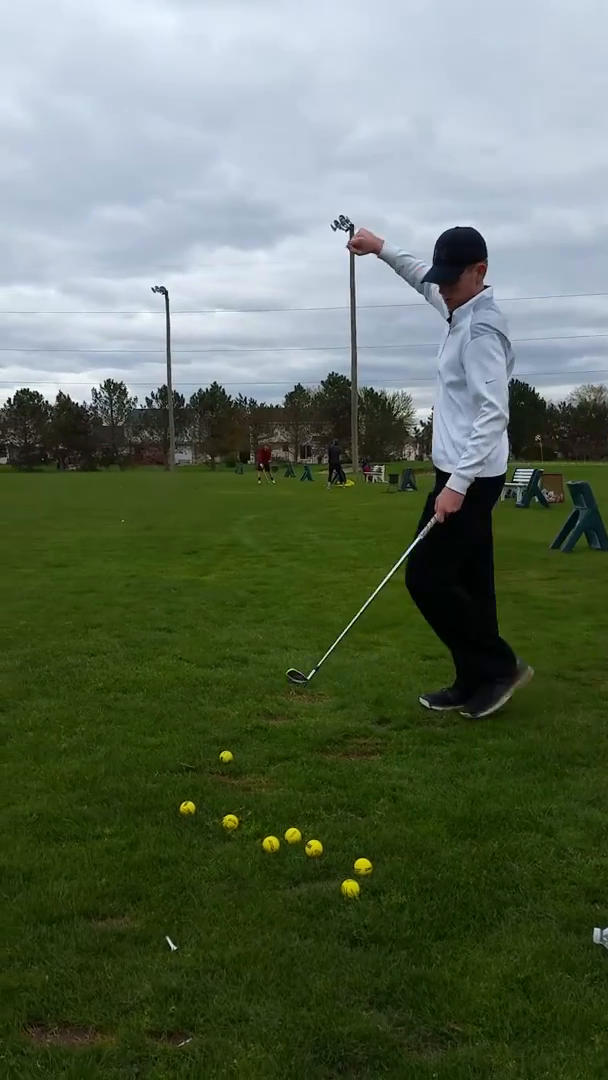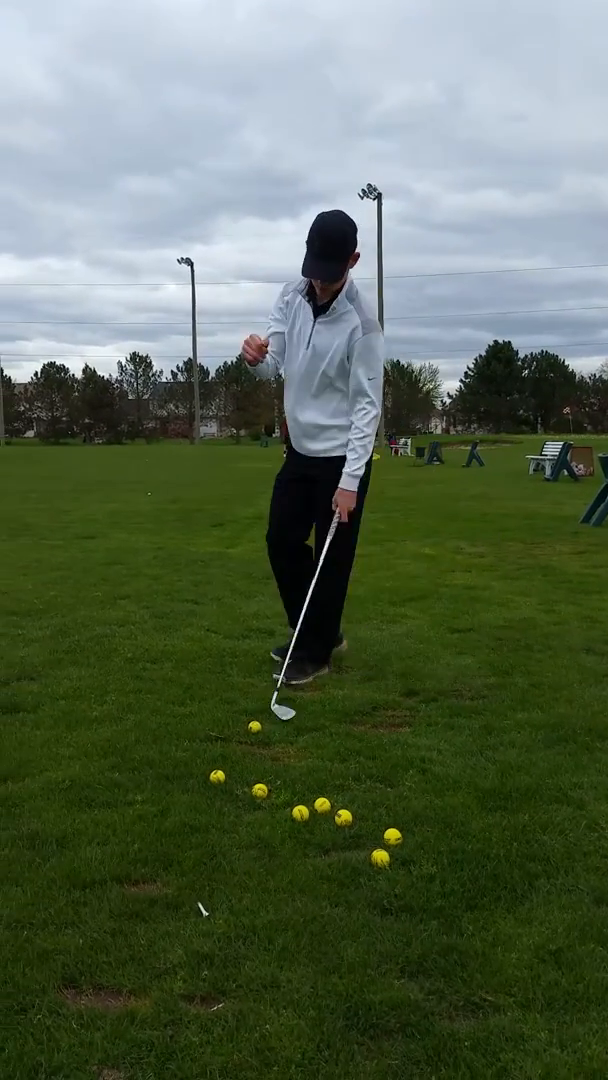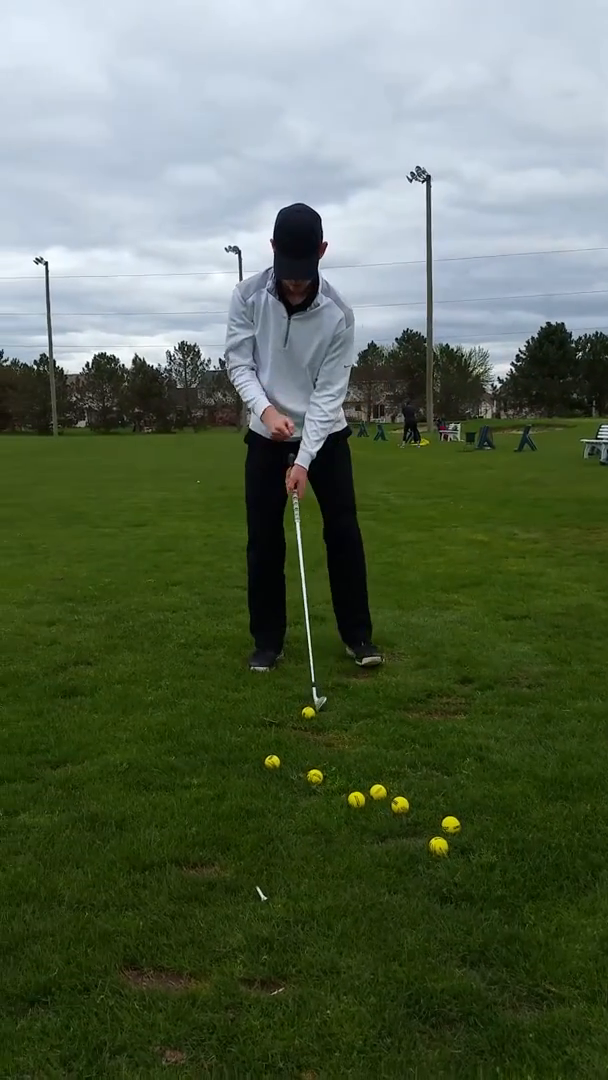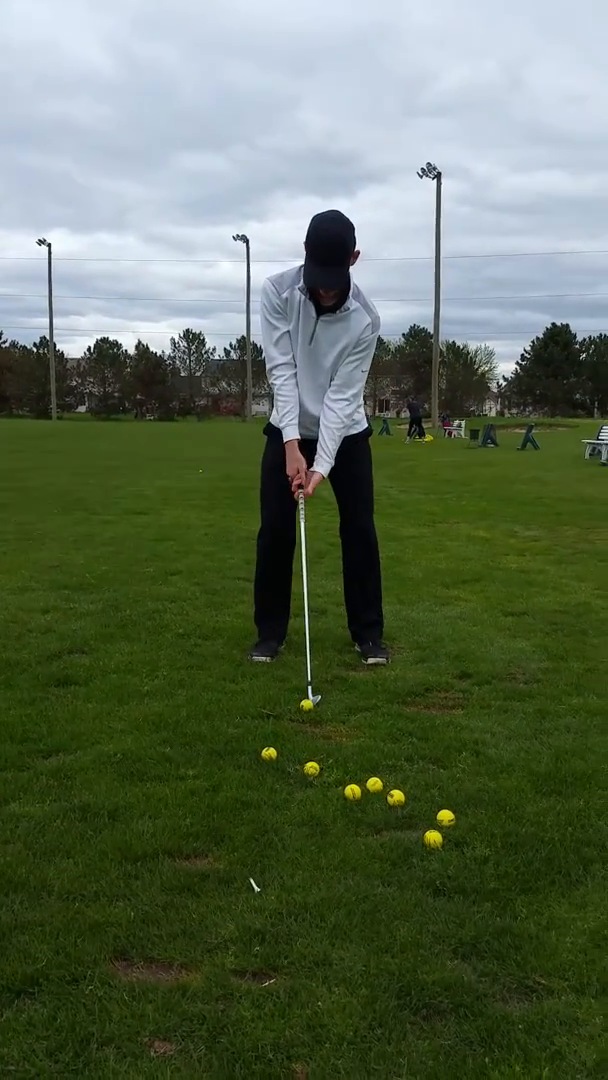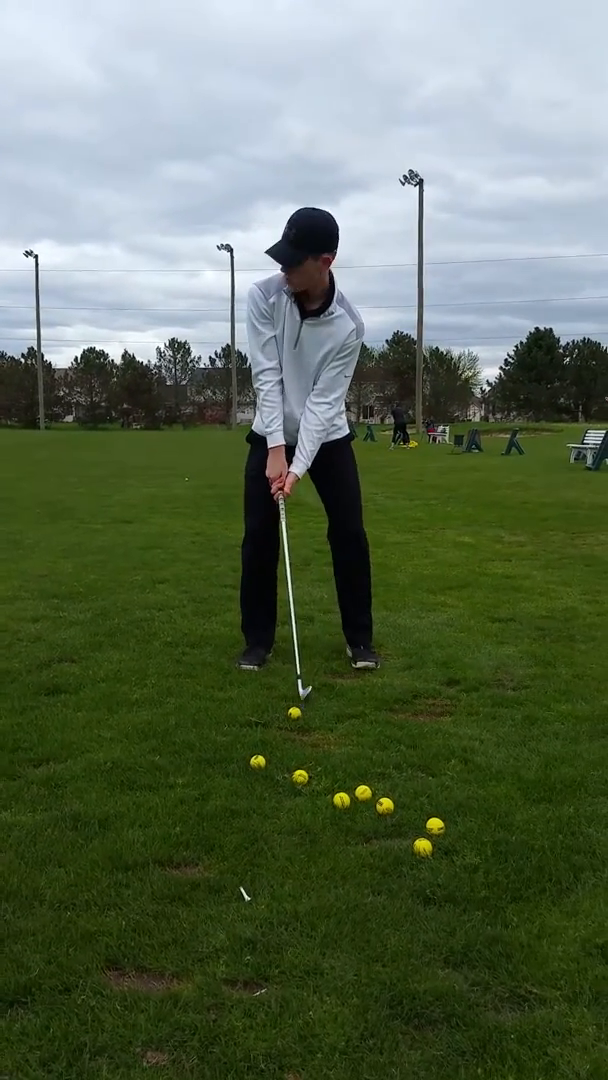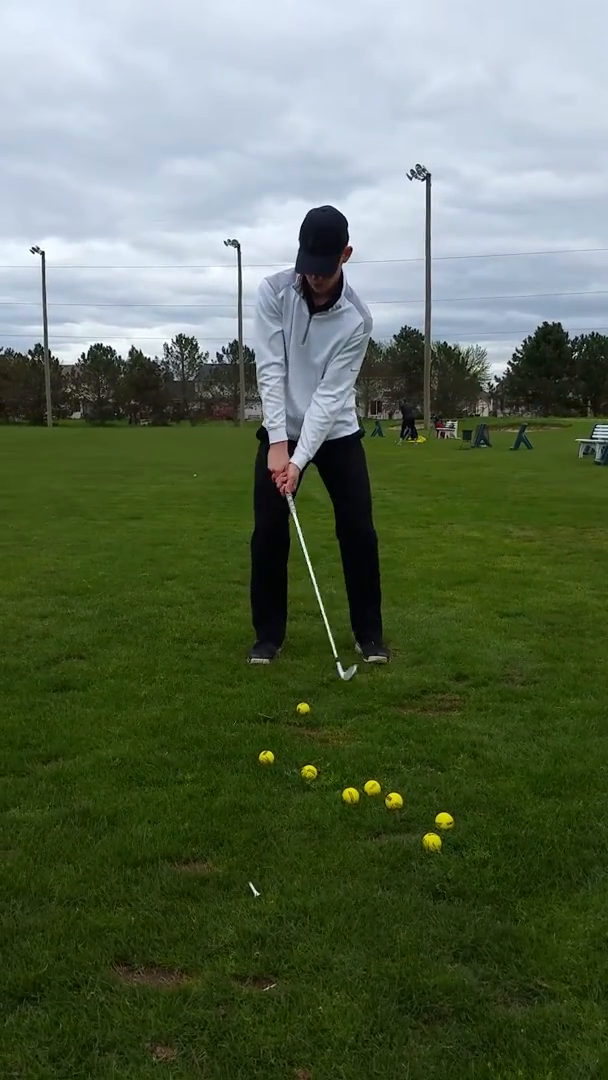
dt=0.7s
person 1, frame 1
left shoulder: (481, 328)
right shoulder: (461, 314)
left elbow: (492, 412)
right elbow: (429, 282)
left wrist: (458, 483)
right wrist: (383, 250)
left hip: (473, 478)
right hip: (460, 473)
left knee: (429, 576)
right knee: (468, 580)
left ankle: (497, 667)
right ankle: (477, 681)
person 1, frame 2
left shoulder: (360, 323)
right shoulder: (290, 299)
left elbow: (367, 405)
right elbow: (272, 355)
left wrist: (350, 481)
right wrist: (255, 354)
left hip: (343, 456)
right hip: (300, 449)
left knee: (331, 558)
right knee: (281, 542)
left ankle: (314, 650)
right ankle: (313, 634)
person 1, frame 3
left shoulder: (338, 314)
right shoulder: (248, 296)
left elbow: (330, 391)
right elbow: (238, 363)
left wrist: (304, 460)
right wrist: (265, 409)
left hip: (325, 435)
right hip: (267, 436)
left knee: (343, 532)
right knee: (264, 540)
left ankle: (358, 633)
right ankle: (267, 640)
person 1, frame 4
left shoulder: (364, 319)
right shoulder: (278, 291)
left elbow: (343, 396)
right elbow: (280, 370)
left wrist: (322, 467)
right wrist: (292, 445)
left hip: (346, 433)
right hip: (288, 431)
left knee: (359, 530)
right knee: (275, 530)
left ankle: (368, 632)
right ankle: (270, 630)
person 1, frame 5
left shoulder: (348, 325)
right shoulder: (263, 296)
left elbow: (325, 400)
right elbow: (266, 376)
left wrist: (299, 467)
right wrist: (277, 450)
left hip: (328, 438)
right hip: (271, 435)
left knee: (349, 534)
right knee: (259, 537)
left ankle: (359, 637)
right ankle: (257, 639)
person 1, frame 6
left shoulder: (357, 319)
right shoulder: (274, 292)
left elbow: (331, 395)
right elbow: (270, 371)
left wrist: (300, 460)
right wrist: (279, 444)
left hip: (337, 434)
right hip: (281, 432)
left knee: (358, 531)
right knee: (268, 532)
left ankle: (368, 632)
right ankle: (268, 633)
